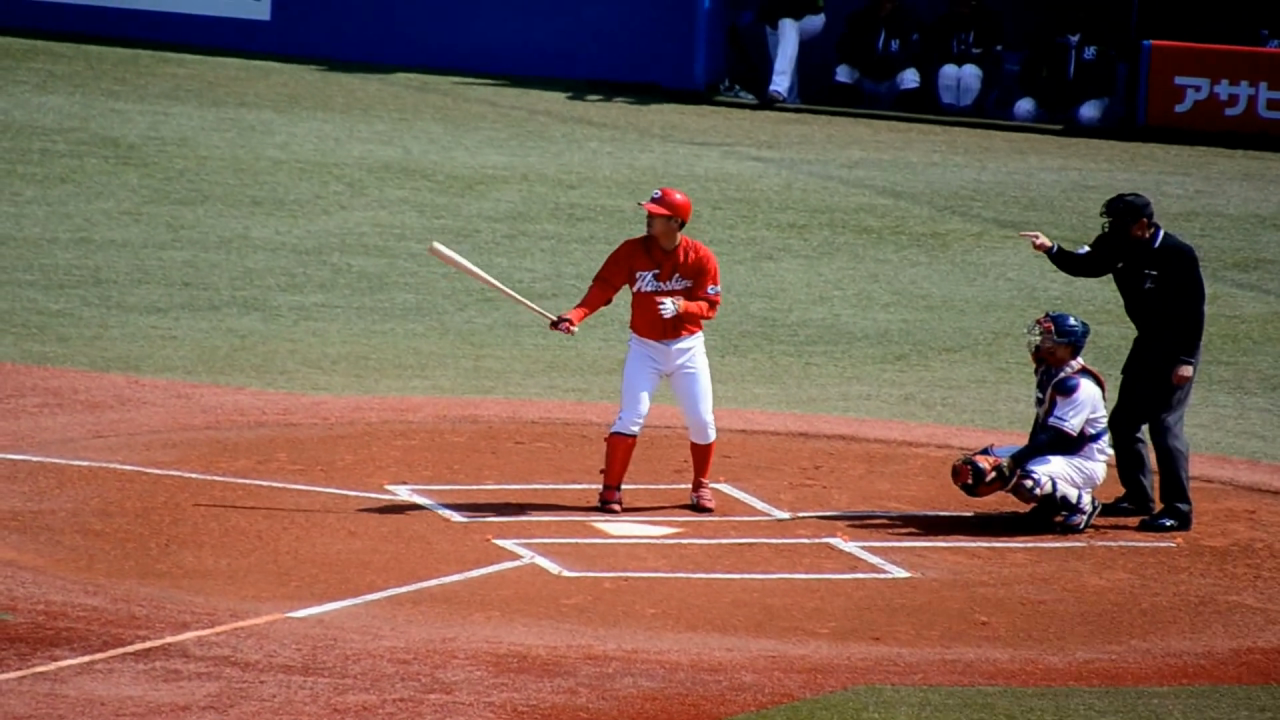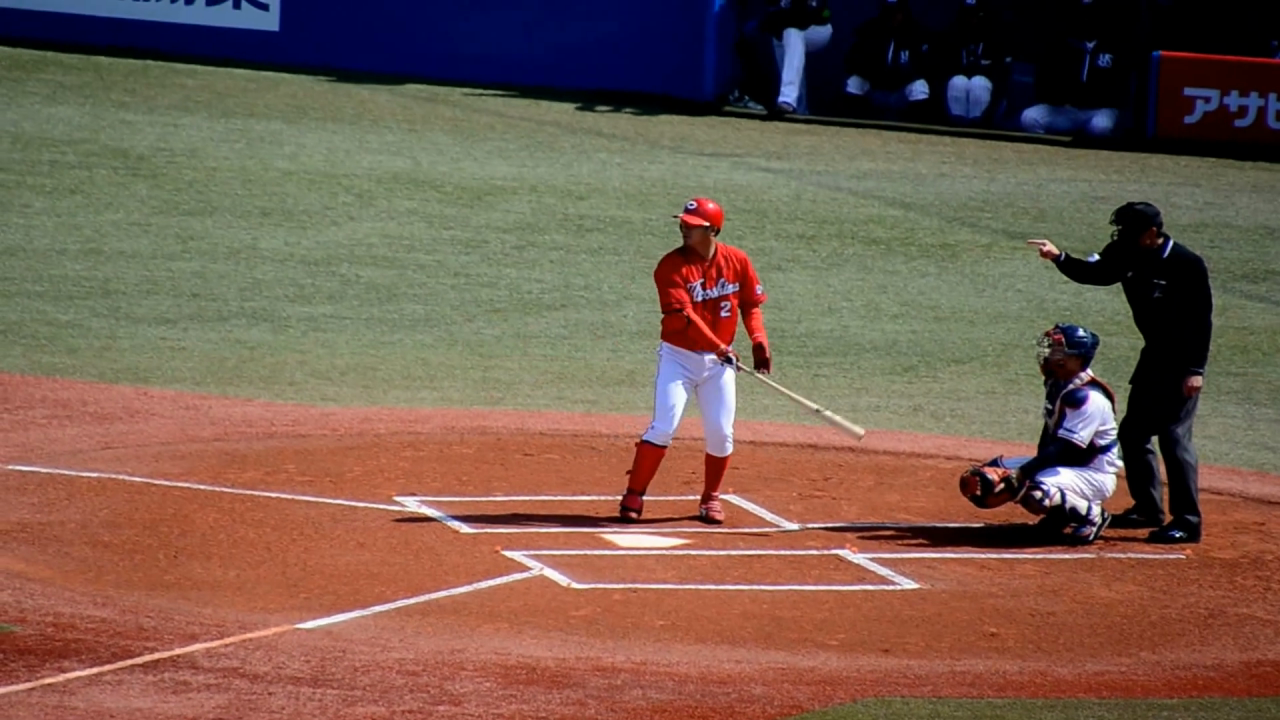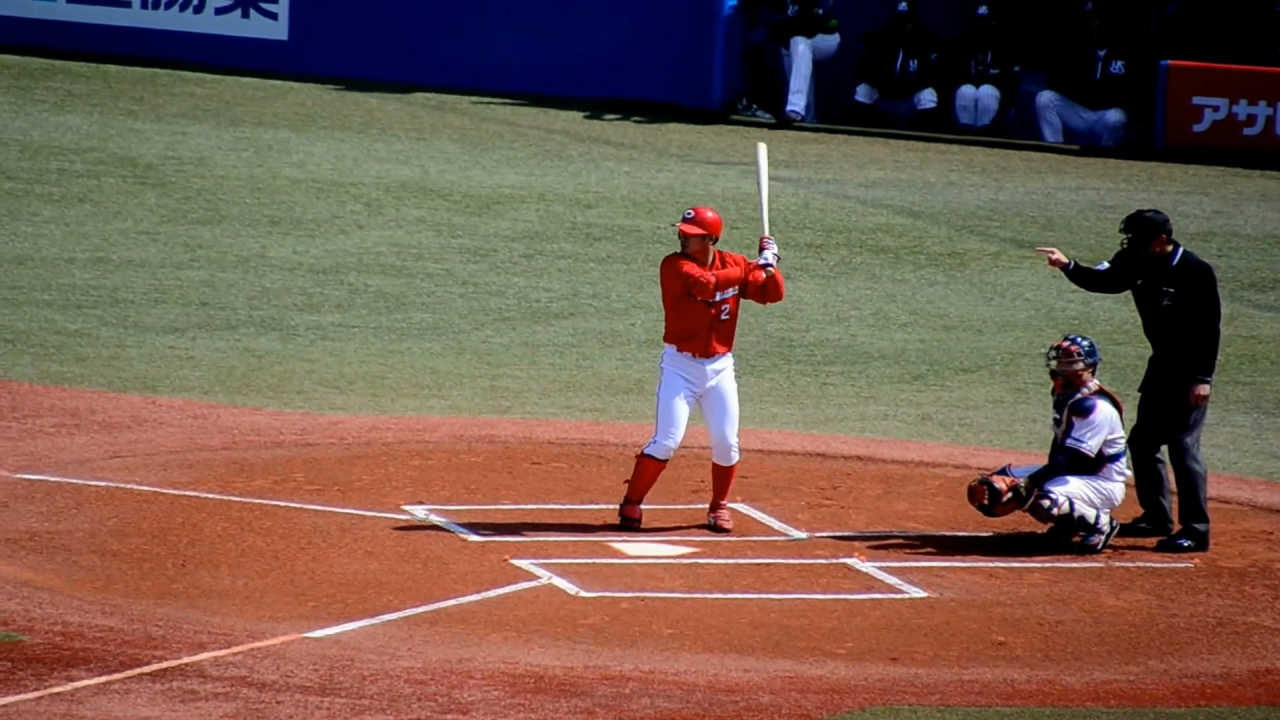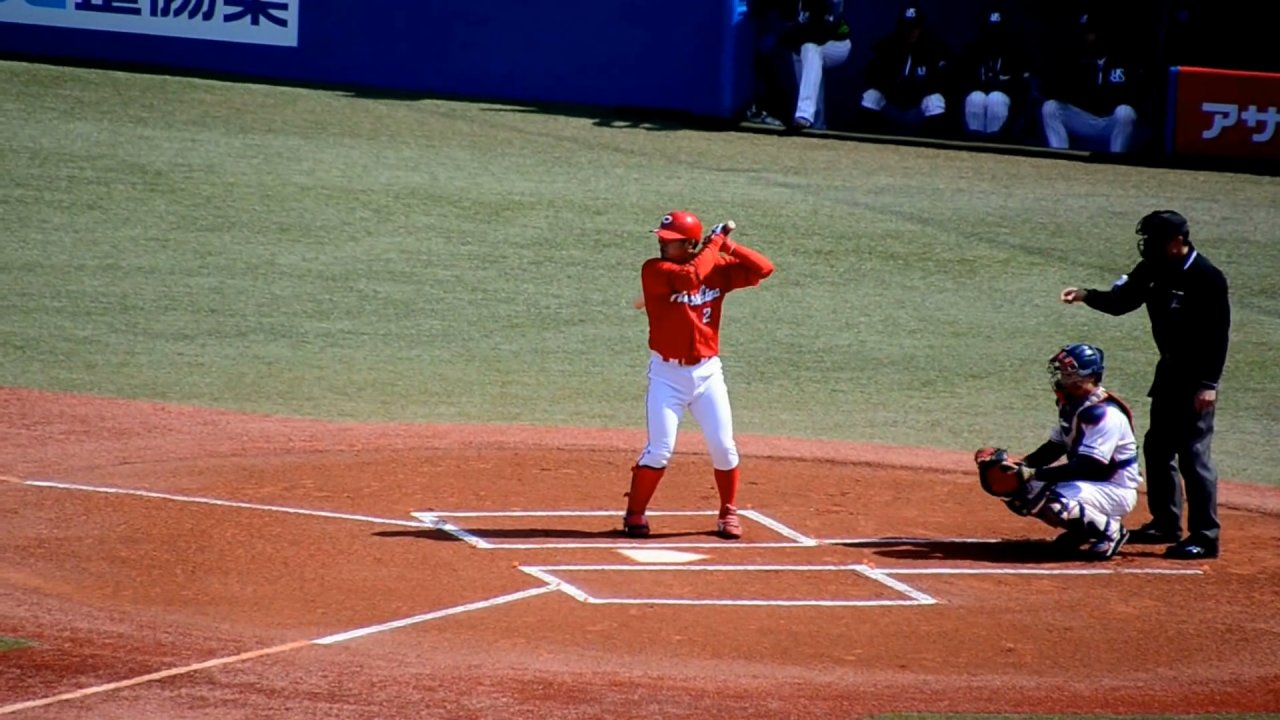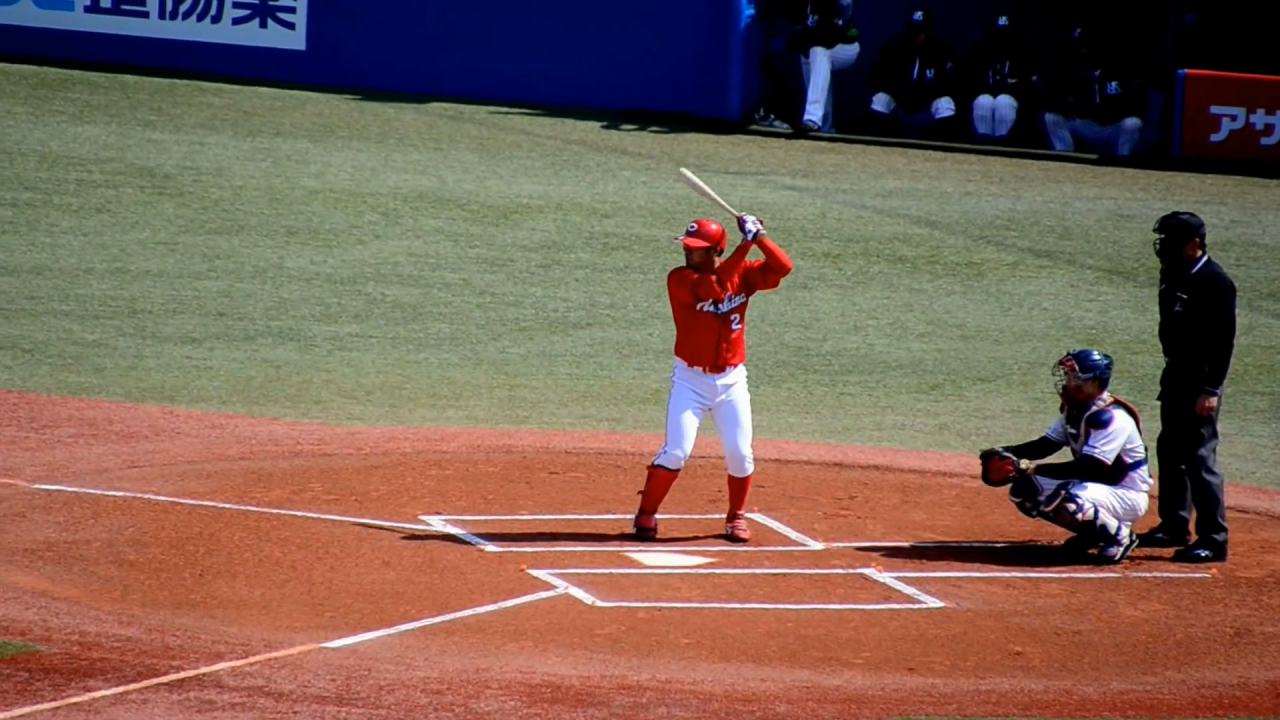
dt=0.4s
person 1, frame 1
left shoulder: (1178, 254)
right shoulder: (1116, 247)
left elbow: (1194, 310)
right elbow: (1082, 265)
left wrist: (1187, 359)
right wrist: (1052, 249)
left hip: (1176, 350)
right hip: (1146, 344)
left knee: (1165, 424)
right knee: (1123, 421)
left ankle: (1178, 510)
right ankle: (1138, 496)
person 1, frame 2
left shoulder: (1186, 264)
right shoulder: (1127, 255)
left elbow: (1201, 320)
right elbow: (1092, 272)
left wrist: (1196, 369)
right wrist: (1059, 257)
left hip: (1182, 361)
right hip: (1153, 355)
left knee: (1174, 435)
right knee: (1132, 432)
left ankle: (1188, 522)
right ankle: (1148, 508)
person 1, frame 3
left shoulder: (1196, 272)
right shoulder: (1137, 263)
left elbow: (1210, 328)
right elbow: (1102, 280)
left wrist: (1203, 377)
right wrist: (1068, 266)
left hip: (1190, 370)
right hip: (1161, 364)
left knee: (1183, 445)
right knee: (1142, 441)
left ankle: (1196, 530)
right ankle: (1157, 517)
person 1, frame 4
left shoulder: (1207, 277)
right shoulder: (1152, 269)
left elbow: (1218, 334)
right elbow: (1120, 301)
left wrist: (1209, 384)
right wrist: (1087, 295)
left hip: (1196, 376)
right hip: (1168, 370)
left knee: (1193, 452)
right knee: (1157, 447)
left ankle: (1206, 537)
right ankle: (1166, 523)
person 1, frame 5
left shoulder: (1215, 282)
right shoulder: (1172, 274)
left elbow: (1224, 340)
left wrist: (1211, 389)
left hip: (1200, 381)
right hip: (1174, 375)
left knee: (1198, 456)
right knee: (1169, 452)
left ankle: (1214, 540)
right ankle: (1175, 526)
person 2, frame 1
left shoulder: (701, 257)
right shoulder: (632, 250)
left elbow: (709, 306)
right elbow: (603, 287)
left wrist: (678, 306)
right wrist: (575, 316)
left hip: (687, 347)
right hip: (646, 347)
left knee: (702, 420)
right knee: (631, 417)
left ankle: (701, 486)
right ankle: (611, 488)
person 2, frame 2
left shoulder: (738, 261)
right shoulder: (672, 264)
left elbow: (751, 304)
right elbow: (682, 315)
left wrist: (758, 339)
right wrist: (718, 348)
left hip: (720, 360)
right hip: (679, 356)
left knee: (721, 433)
right knee: (664, 426)
left ankle: (710, 498)
right ankle: (634, 496)
person 2, frame 3
left shoulder: (735, 263)
right shoulder: (674, 265)
left elbow: (774, 294)
right elbow: (706, 284)
left wrist: (769, 261)
right wrist: (758, 266)
left hip: (720, 366)
right hip: (680, 365)
left knee: (726, 442)
right knee: (667, 441)
left ankle: (719, 507)
right ankle: (631, 503)
person 2, frame 4
left shoulder: (718, 267)
right shoulder: (654, 269)
left elbow: (764, 268)
right elbow: (689, 277)
left wrist: (727, 244)
right wrist: (715, 242)
left hip: (707, 372)
right hip: (667, 373)
left knee: (723, 446)
right knee: (659, 449)
left ankle: (728, 512)
right ankle: (635, 513)
person 2, frame 5
left shoulder: (741, 273)
right shoulder: (679, 278)
left elbow: (783, 267)
right elbow: (712, 288)
left wrist: (758, 237)
right wrist: (745, 244)
left hip: (731, 379)
right hip: (691, 378)
left knee: (740, 453)
right knee: (676, 451)
left ankle: (736, 517)
right ankle: (646, 513)
person 3, frame 1
left shoulder: (1078, 385)
right shoulder: (1048, 373)
left elbow: (1054, 438)
left wrist: (1012, 462)
right wrist: (1027, 456)
left hip: (1083, 463)
right hip: (1053, 453)
left knee: (1026, 480)
right knee: (985, 461)
left ankle: (1082, 503)
right ankle: (1052, 501)
person 3, frame 2
left shoulder: (1087, 397)
right shoulder: (1057, 385)
left elbow: (1062, 450)
left wrist: (1021, 473)
right wrist: (1036, 467)
left hip: (1093, 474)
right hip: (1060, 464)
left knee: (1035, 492)
right knee: (993, 473)
left ankle: (1091, 514)
right ankle: (1060, 512)
person 3, frame 3
left shoulder: (1095, 406)
right shoulder: (1064, 394)
left elbow: (1071, 459)
left wrist: (1028, 483)
right wrist: (1047, 477)
left hip: (1102, 483)
right hip: (1070, 473)
left knee: (1043, 500)
right knee: (1002, 481)
left ankle: (1100, 523)
right ankle: (1069, 520)
person 3, frame 4
left shoulder: (1103, 413)
right shoulder: (1070, 403)
left elbow: (1083, 466)
right elbow: (1054, 448)
left wrist: (1032, 474)
right wrist: (1022, 465)
left hip: (1114, 491)
right hip: (1080, 482)
left knee: (1052, 503)
right knee: (1016, 489)
left ankle: (1110, 530)
right ankle: (1080, 528)
person 3, frame 5
left shoulder: (1112, 417)
right shoulder: (1073, 409)
left elbow: (1085, 467)
right elbow: (1045, 445)
left wrist: (1030, 467)
right wrist: (1006, 453)
left hip: (1127, 495)
right hip: (1094, 486)
left knee: (1066, 501)
right knee: (1023, 490)
left ankle: (1119, 535)
right ankle: (1091, 533)
